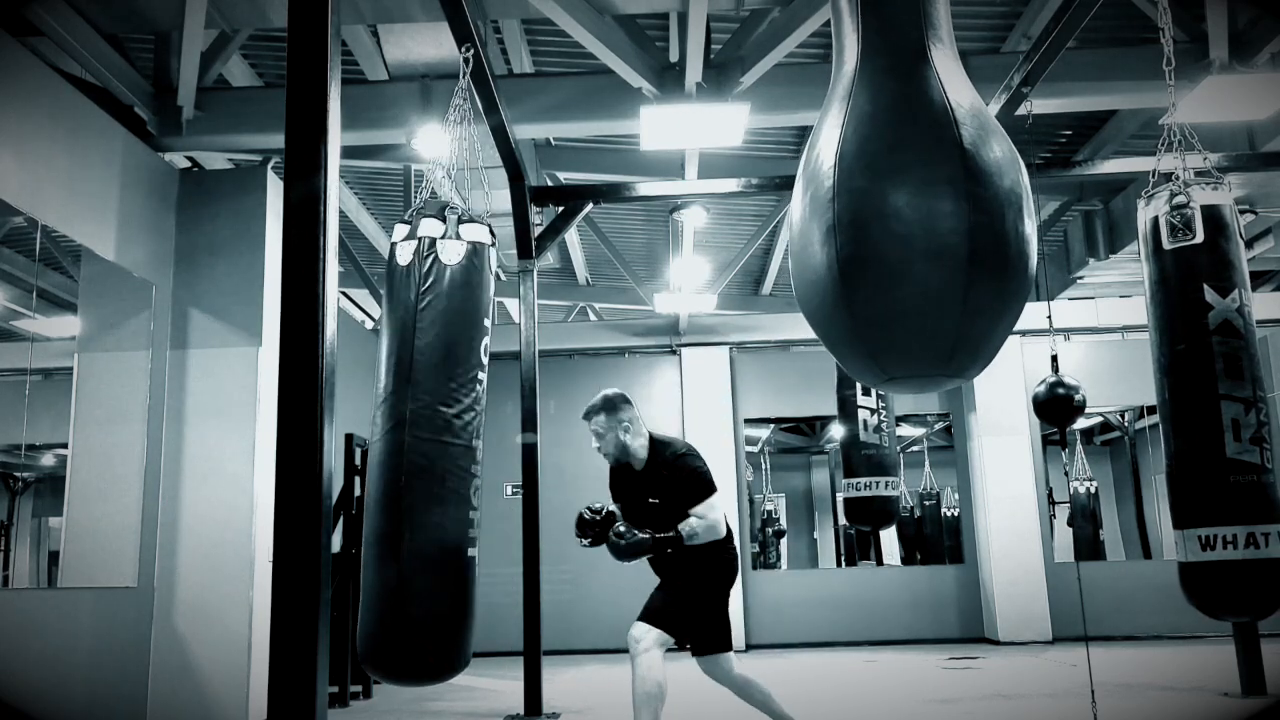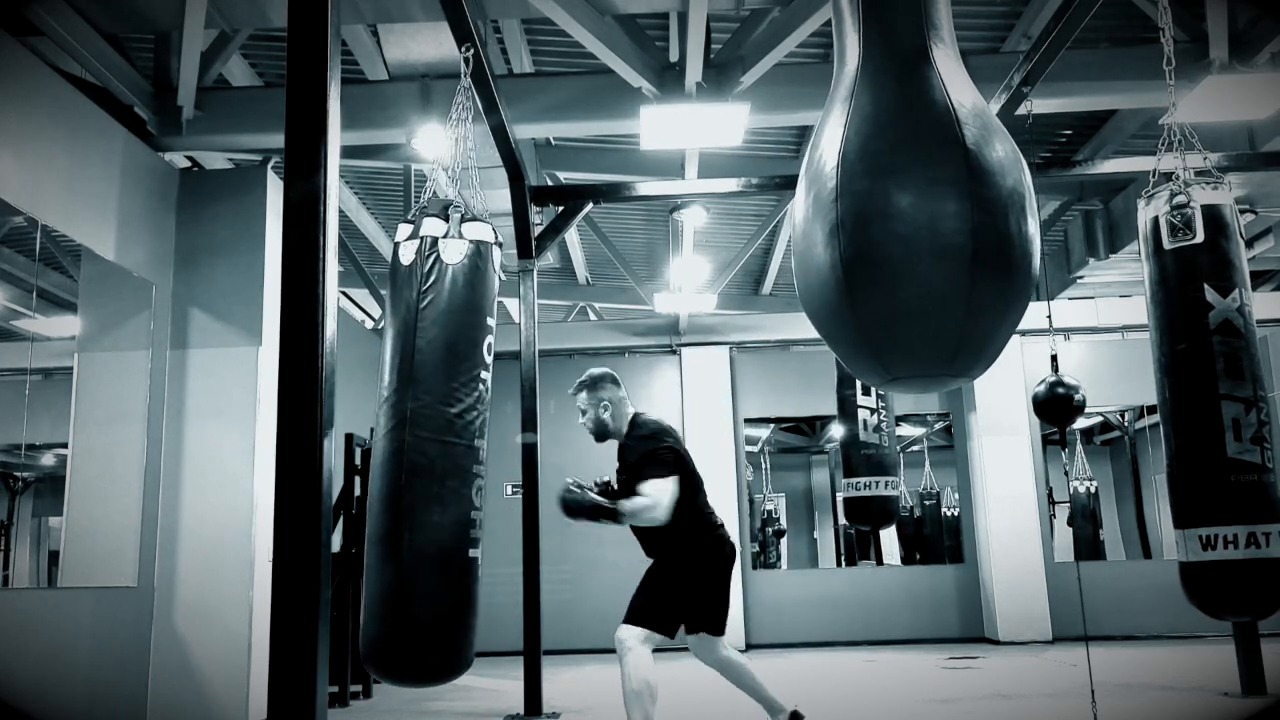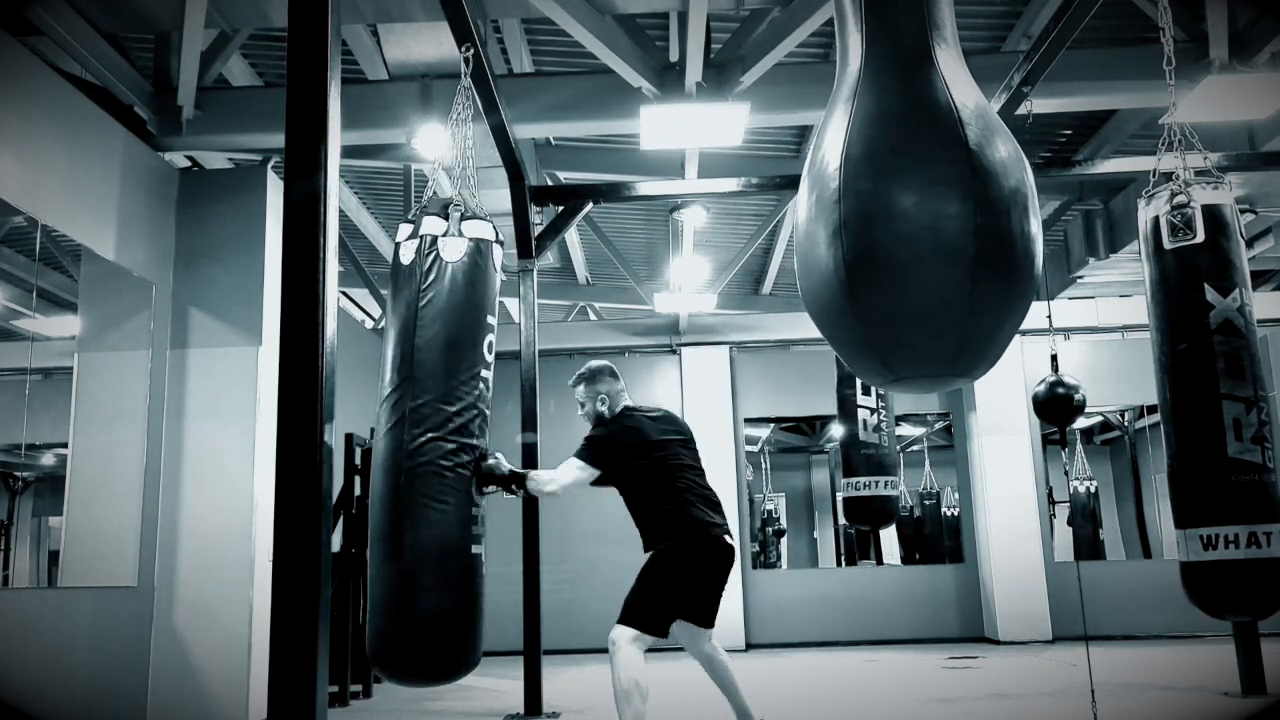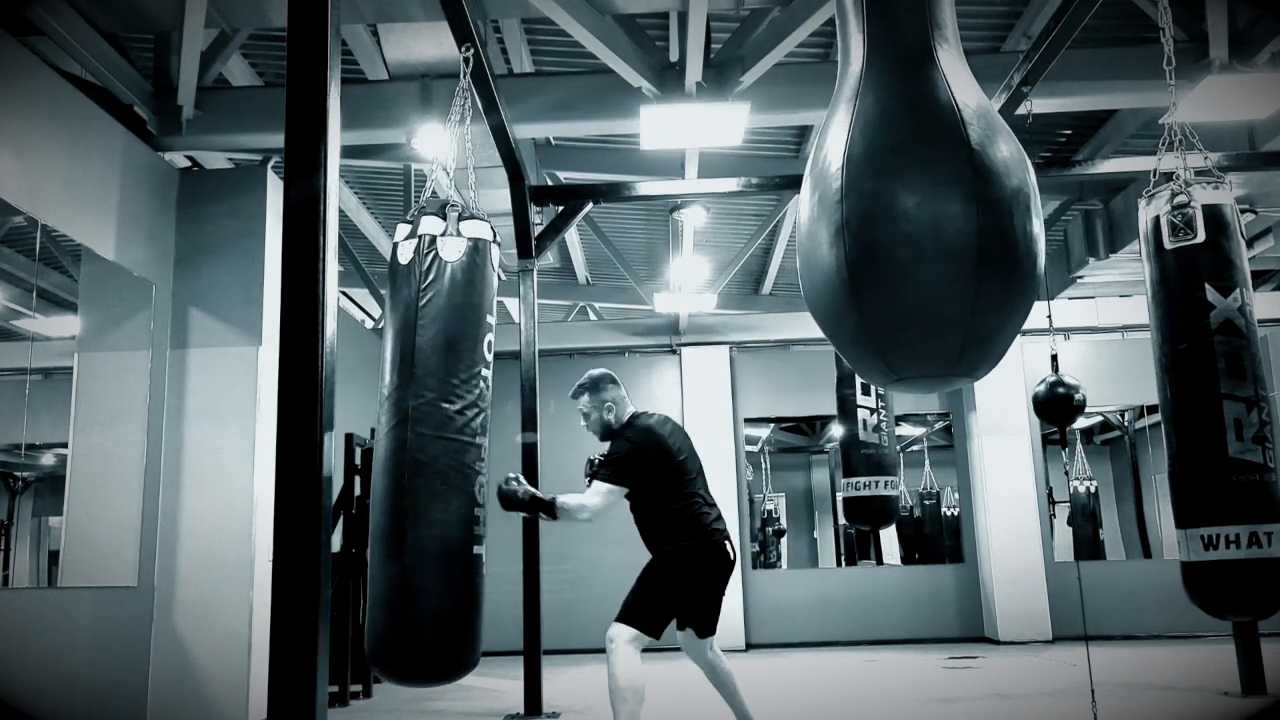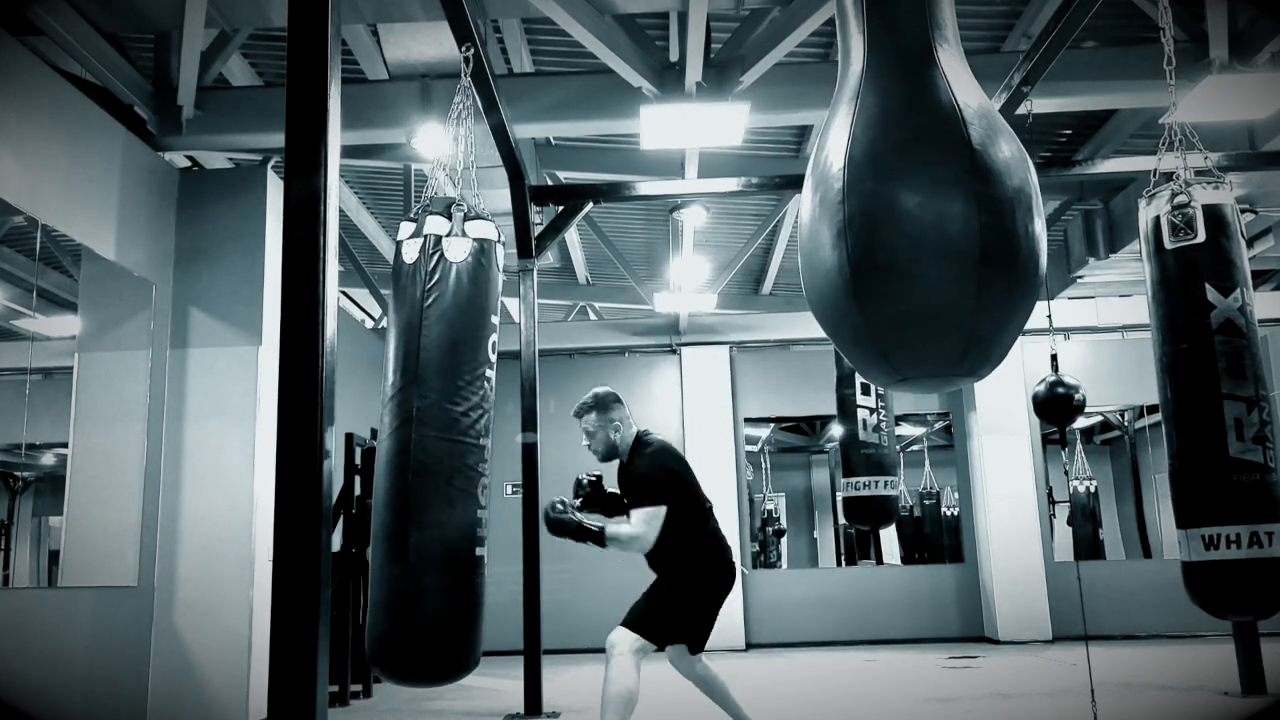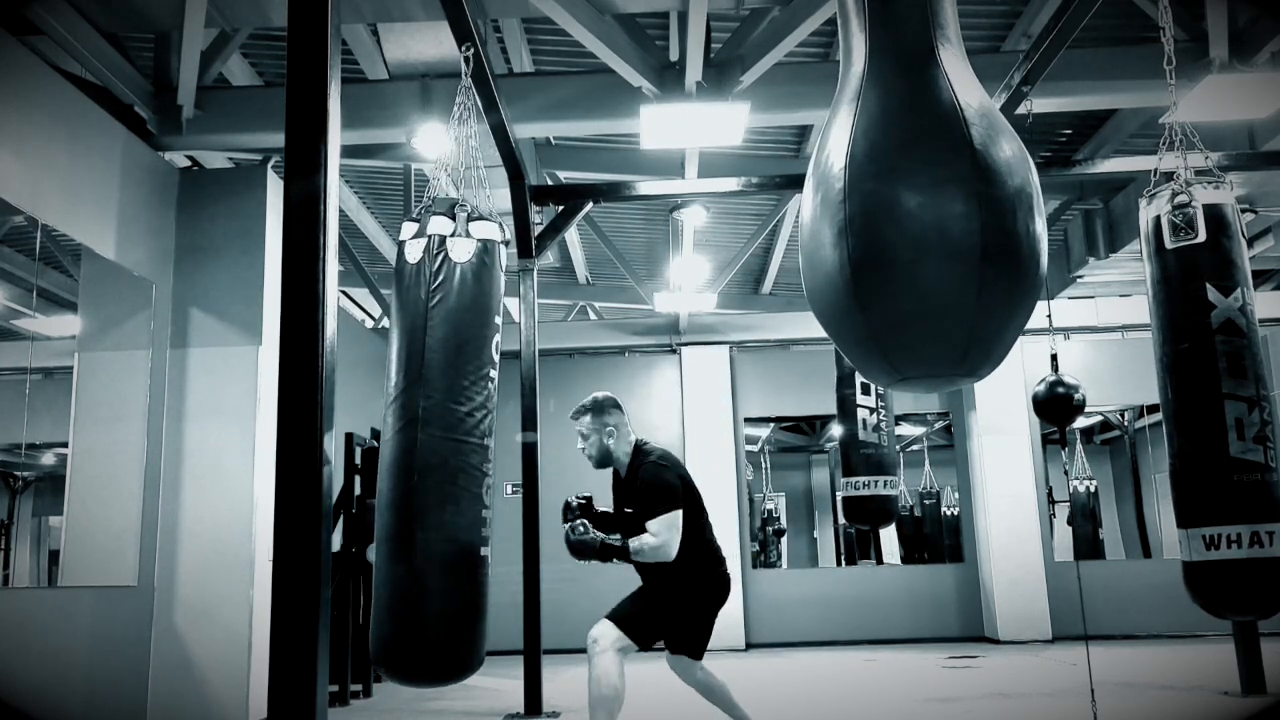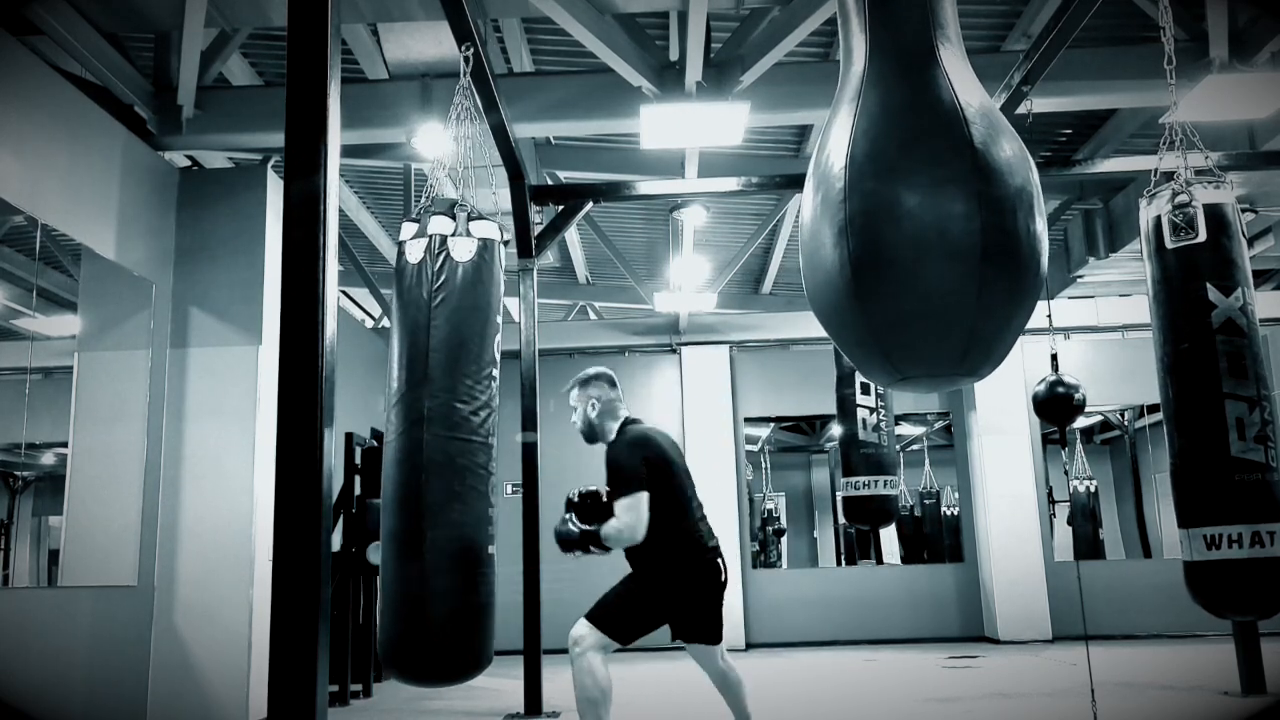
dt=0.1s
person 1, frame 1
left shoulder: (677, 459)
right shoulder: (621, 467)
left elbow: (714, 524)
right elbow: (632, 519)
left wrist: (653, 541)
right wrist: (604, 527)
left hip: (704, 569)
right hip: (686, 570)
left knee: (645, 642)
right knee: (718, 665)
person 1, frame 2
left shoulder: (648, 438)
right shoulder: (632, 441)
left elbow: (655, 510)
left wrist: (595, 505)
right wrist: (606, 494)
left hip: (694, 554)
right hip: (695, 554)
left knee: (631, 639)
right knee: (710, 648)
person 1, frame 3
left shoulder: (616, 431)
right shoulder: (665, 420)
left elbow: (558, 484)
left wrist: (506, 475)
left hip: (685, 547)
right hip: (713, 543)
left knee: (625, 640)
right knee: (697, 639)
person 1, frame 4
left shoulder: (632, 441)
right shoulder: (657, 426)
left elbow: (590, 507)
left wrist: (529, 500)
right wrist: (610, 473)
left hip: (689, 551)
right hip: (712, 550)
left knee: (622, 639)
right knee: (699, 647)
person 1, frame 5
left shoulder: (651, 460)
right shoulder: (635, 455)
left elbow: (640, 536)
right elbow: (640, 512)
left wrist: (580, 526)
right wrist: (601, 498)
left hip: (700, 572)
right hip: (694, 571)
left knee: (623, 646)
right knee: (684, 659)
person 1, frame 6
left shoulder: (653, 469)
right shoulder: (628, 468)
left elbow: (663, 547)
right elbow: (638, 523)
left wrist: (600, 546)
right wrist: (595, 517)
left hip: (692, 582)
right hip: (695, 580)
left knee: (603, 641)
right knee: (686, 665)
person 1, frame 7
left shoulder: (625, 448)
right shoulder: (648, 438)
left elbow: (633, 530)
left wrist: (584, 536)
left hip: (674, 569)
right hip: (706, 567)
left knee: (584, 642)
right knee: (710, 653)
